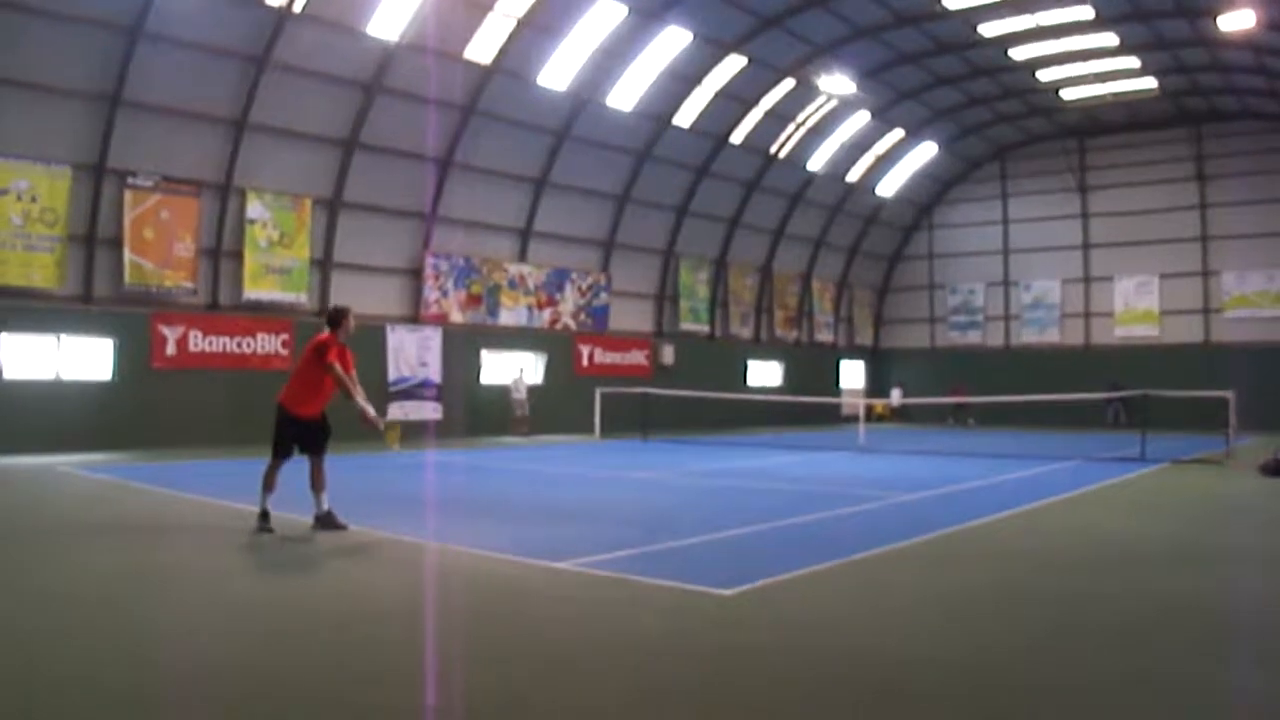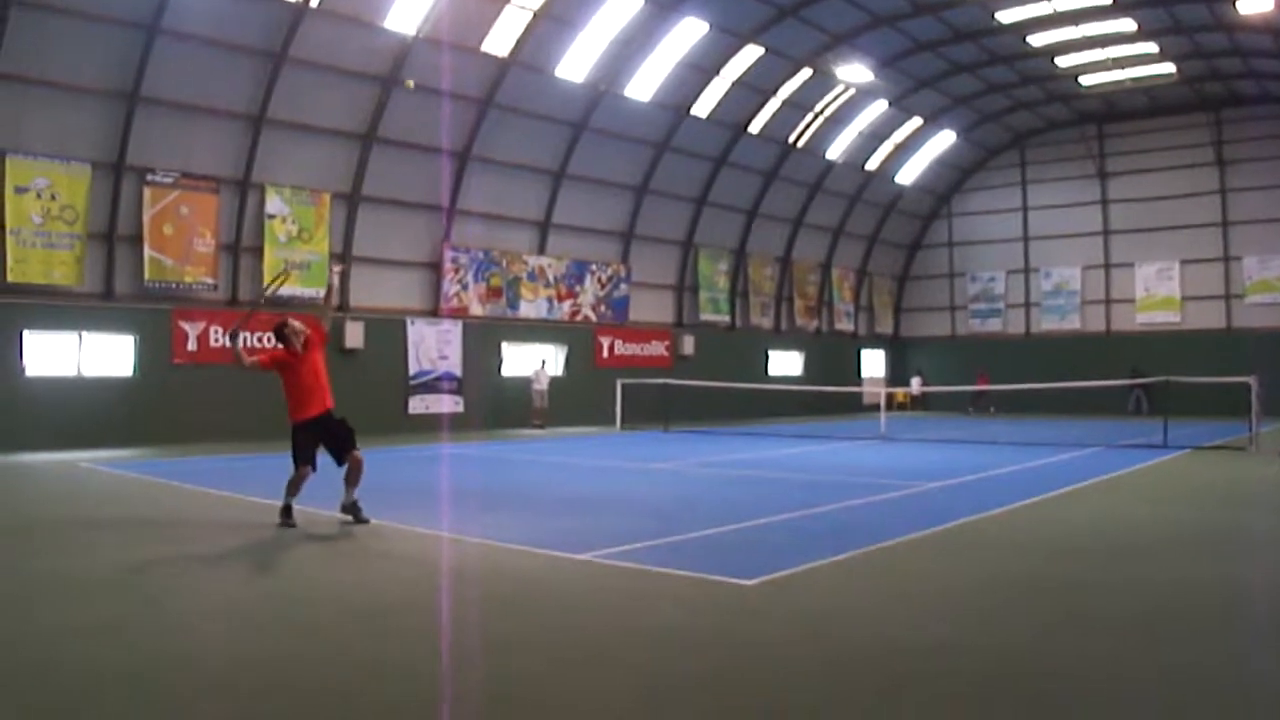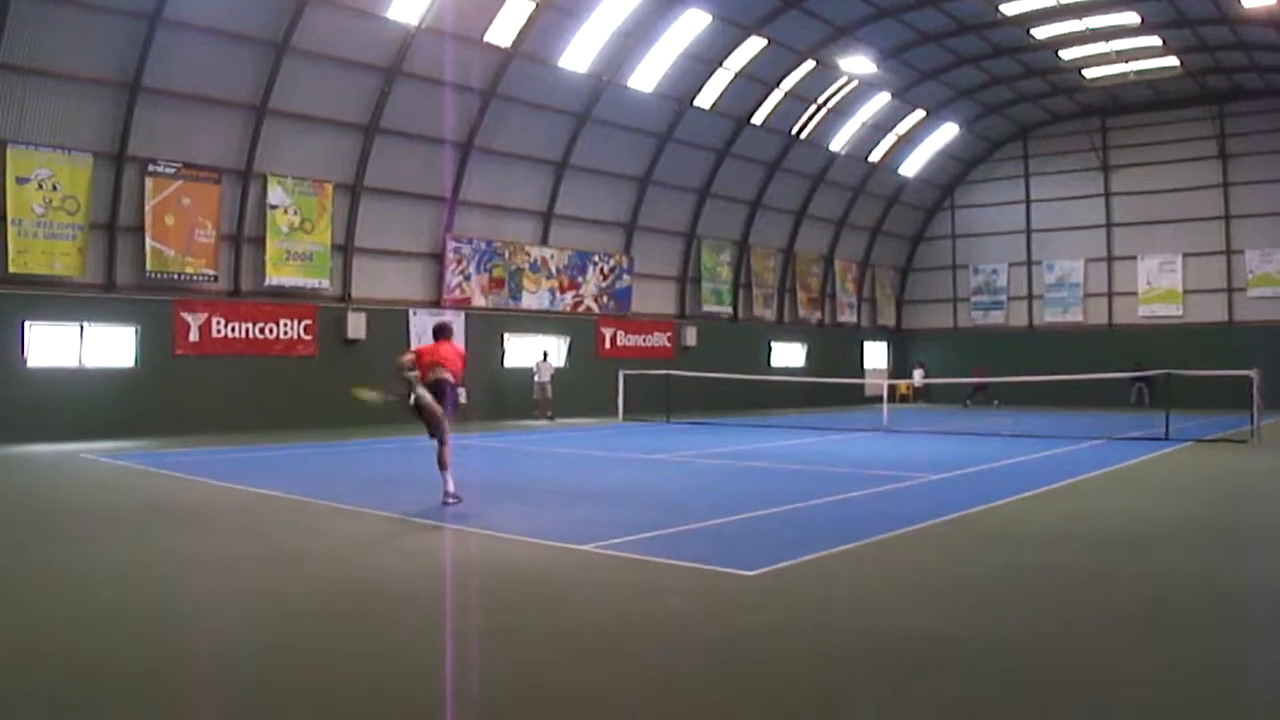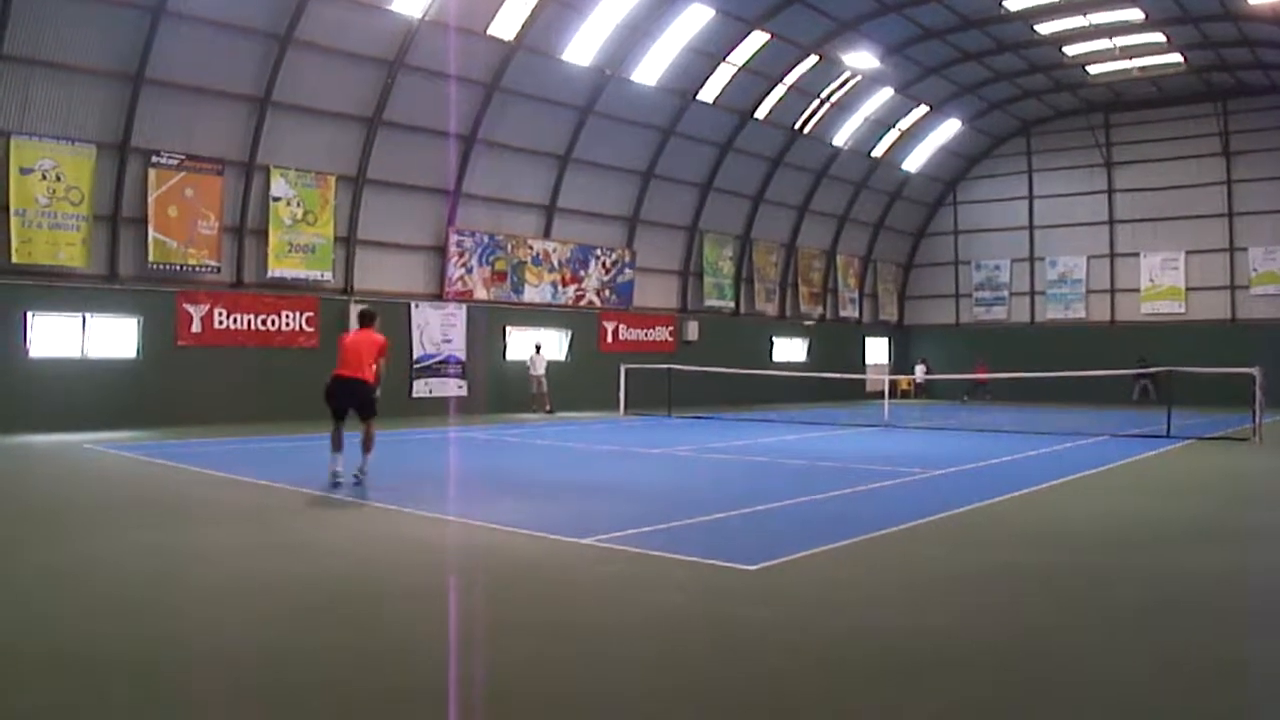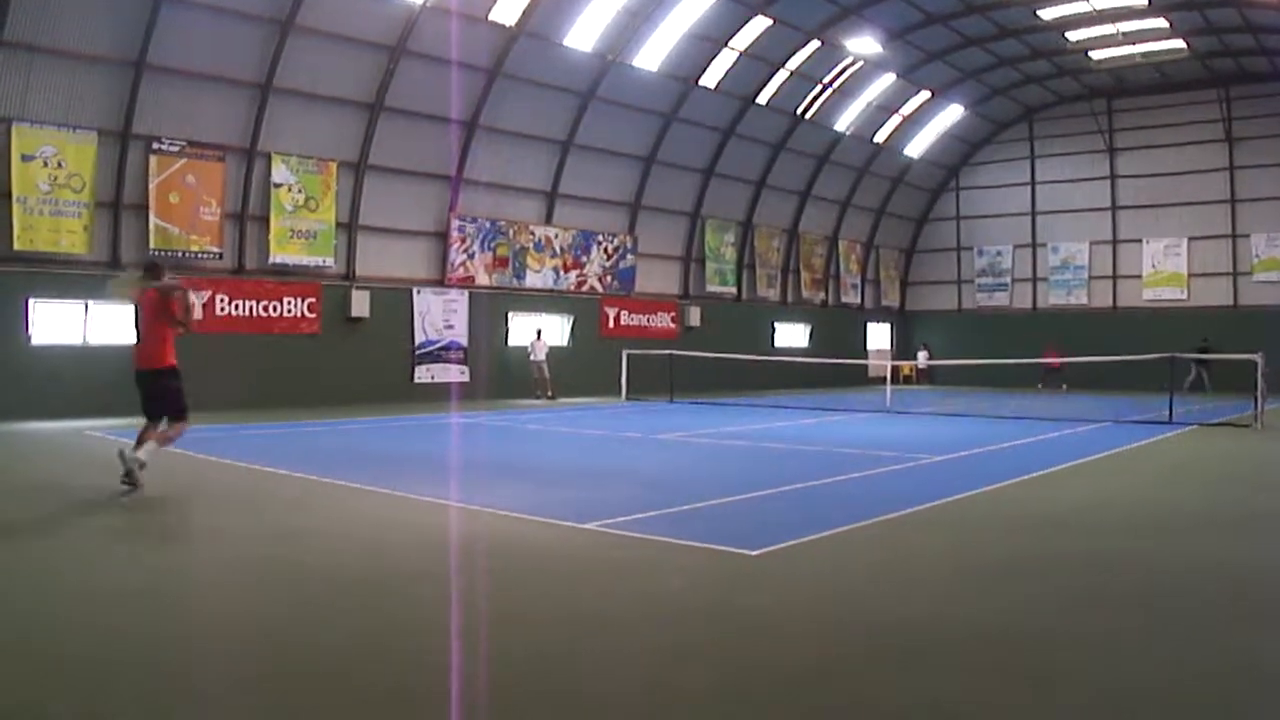
dt=1s
person 1, frame 1
left shoulder: (344, 351)
right shoulder: (325, 344)
left elbow: (354, 384)
right elbow: (340, 380)
left wrist: (370, 411)
right wrist: (363, 407)
left hip: (315, 414)
right hip: (292, 411)
left knee: (318, 460)
right knee: (278, 461)
left ankle: (323, 513)
right ankle: (264, 512)
person 1, frame 2
left shoulder: (314, 342)
right shoulder: (280, 356)
left elbow: (328, 309)
right elbow: (248, 362)
left wrist: (333, 281)
right wrist: (237, 344)
left hip: (327, 416)
right hip: (303, 422)
left knee: (356, 459)
right knee: (304, 471)
left ankle: (350, 502)
right ankle: (286, 507)
person 1, frame 3
left shoulder: (422, 350)
right shoulder: (459, 351)
left elbow: (403, 363)
right elbow: (458, 378)
left wrist: (413, 376)
left hip: (427, 384)
right hip: (445, 386)
left knee: (443, 442)
left ankle: (449, 491)
person 1, frame 4
left shoulder: (347, 337)
right shoulder: (380, 340)
right elbow: (379, 371)
right wrist: (374, 388)
left hip: (338, 382)
right hip: (363, 385)
left knee: (338, 424)
right knee: (369, 425)
left ankle: (336, 472)
right ankle: (362, 471)
person 1, frame 5
left shoulder: (145, 296)
right shoulder: (163, 296)
right elbow: (188, 324)
right wrist: (187, 297)
left hip: (144, 369)
right hip: (163, 369)
left knee: (154, 421)
right knee: (178, 423)
left ankle: (132, 466)
right ankle: (135, 458)
